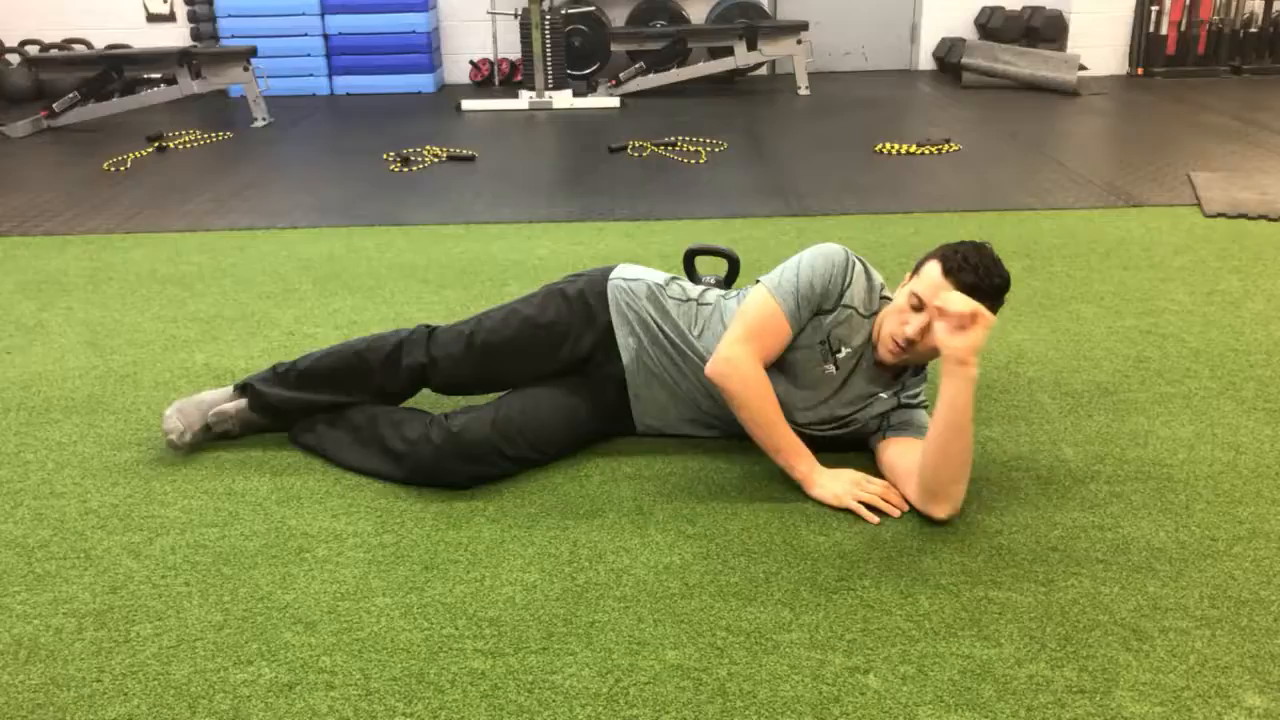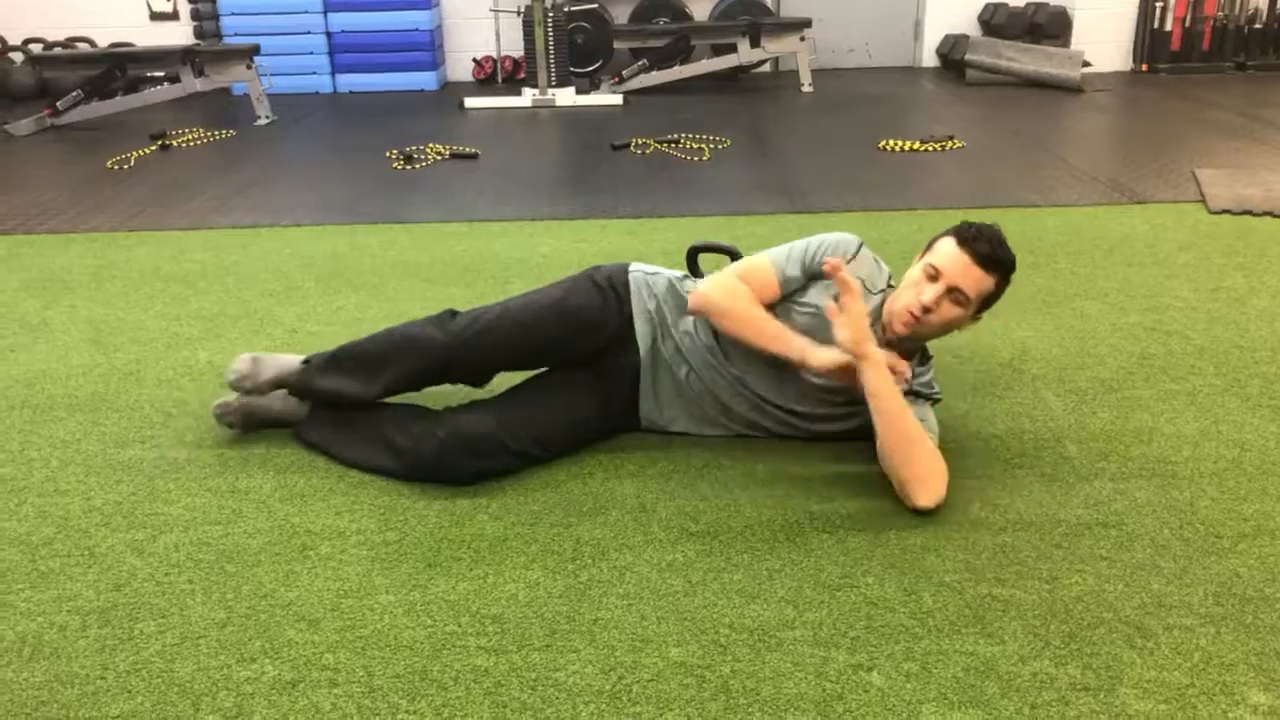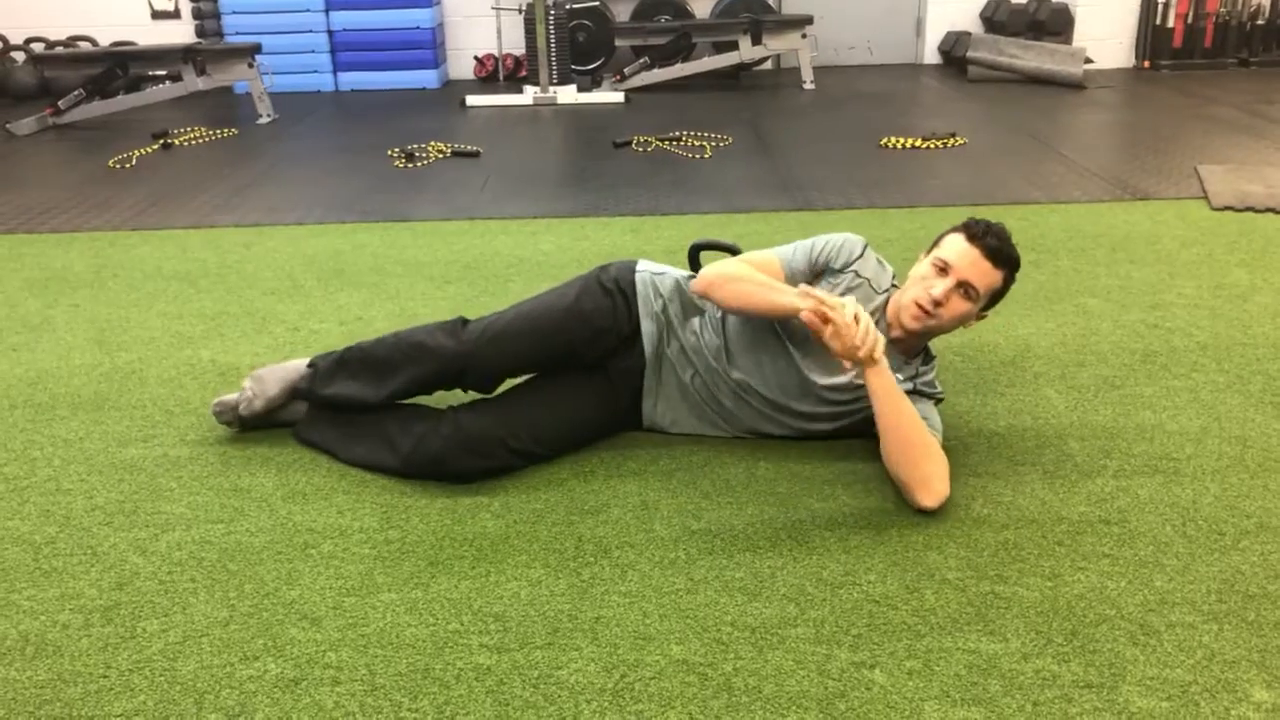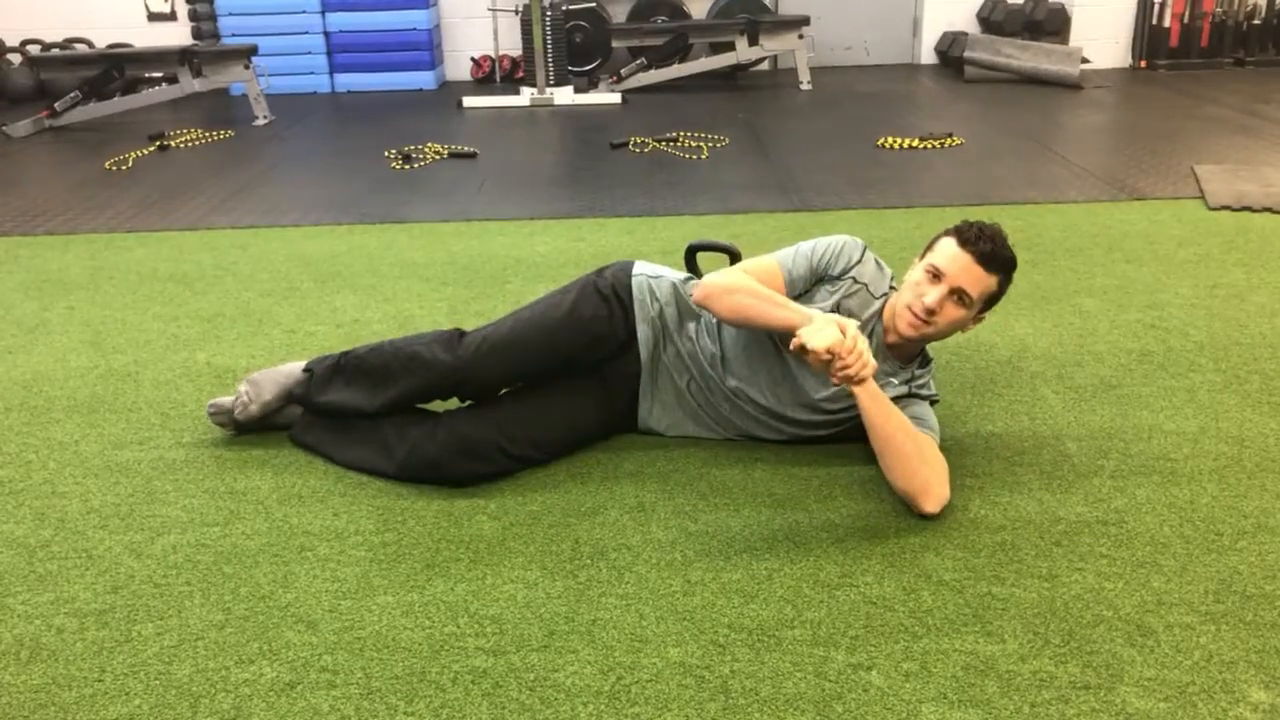
dt=0.4s
person 1, frame 1
left shoulder: (890, 405)
right shoulder: (839, 270)
left elbow: (937, 498)
right elbow: (730, 364)
left wrist: (962, 366)
right wrist: (809, 473)
left hip: (623, 402)
right hip: (619, 314)
left knee: (451, 453)
right knee: (435, 358)
left ankle: (284, 421)
right ankle: (252, 393)
person 1, frame 2
left shoulder: (908, 391)
right shoulder: (846, 258)
left elbow: (924, 491)
right elbow: (708, 293)
left wrist: (863, 359)
right wrist: (811, 351)
left hip: (636, 403)
right hip: (635, 311)
left knee: (457, 451)
right knee: (466, 342)
left ankle: (301, 415)
right ankle: (307, 375)
person 1, frame 3
left shoulder: (912, 388)
right shoulder: (853, 259)
left elbow: (928, 490)
right elbow: (714, 277)
left wrist: (871, 364)
right wrist: (812, 303)
left hip: (640, 400)
right hip: (643, 309)
left knee: (461, 449)
right knee: (472, 351)
left ankle: (305, 417)
right ankle: (311, 376)
person 1, frame 4
left shoulder: (908, 393)
right shoulder: (851, 260)
left elbow: (928, 495)
right elbow: (716, 288)
left wrist: (863, 381)
right wrist: (811, 320)
left hip: (638, 403)
right hip: (640, 310)
left knee: (458, 452)
right knee: (469, 361)
left ankle: (299, 422)
right ankle: (305, 381)
